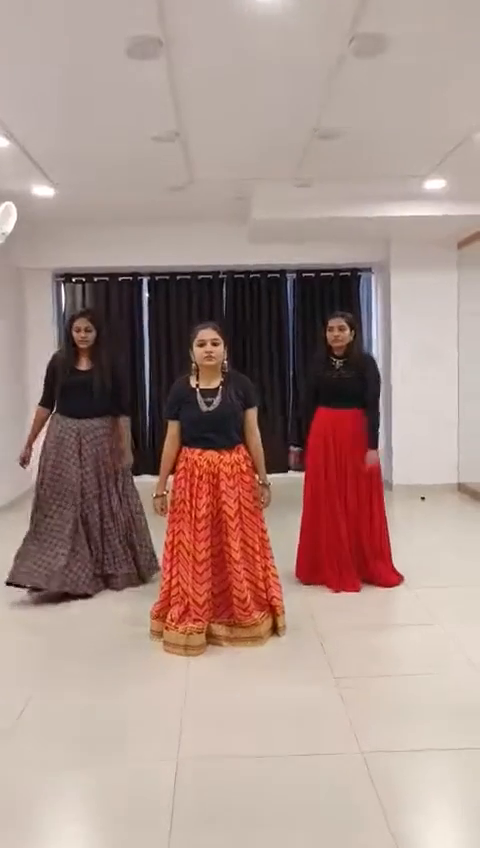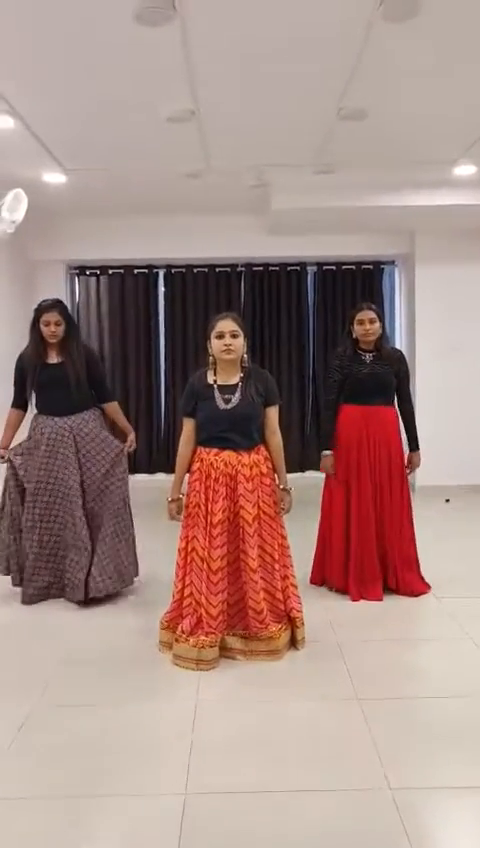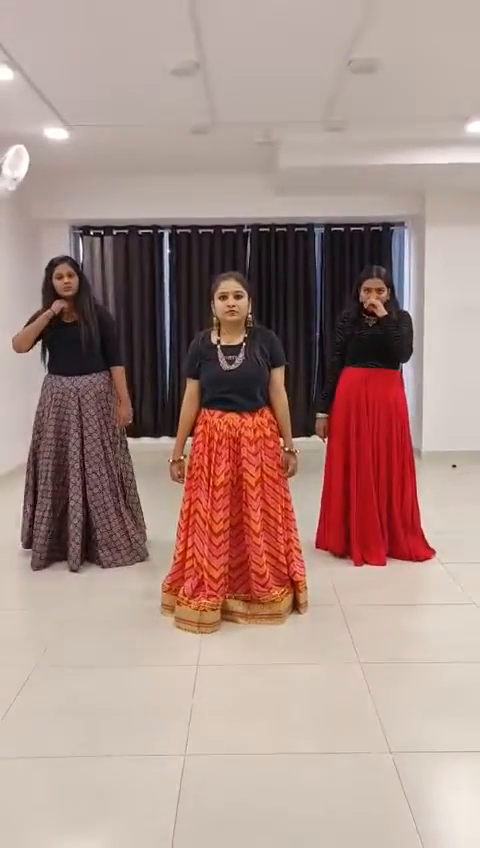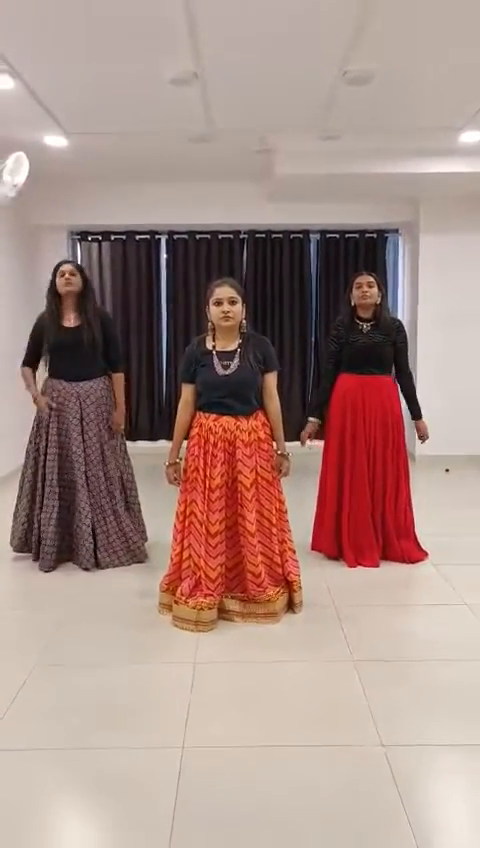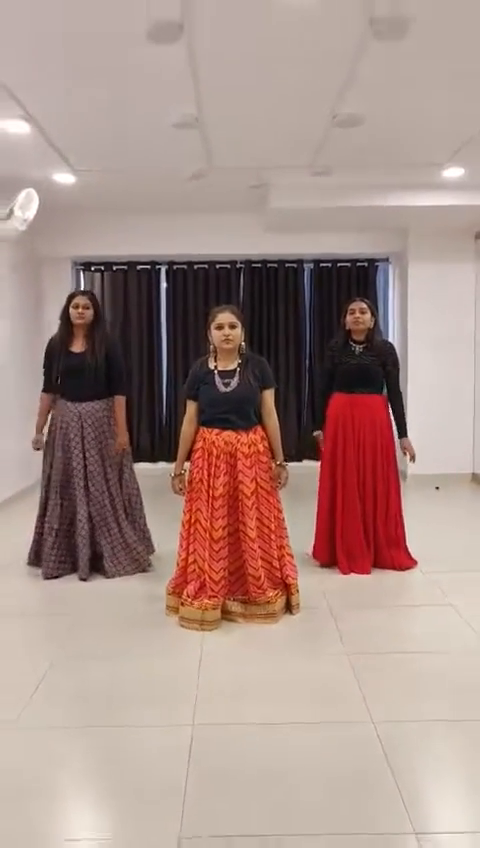
dt=1s
person 1, frame 1
left shoulder: (240, 385)
right shoulder: (181, 389)
left elbow: (252, 434)
right elbow: (172, 440)
left wrist: (263, 480)
right wrist: (160, 487)
left hip: (235, 474)
right hip: (193, 476)
left knee: (237, 546)
right knee: (194, 548)
left ankle: (241, 614)
right ankle: (192, 618)
person 1, frame 2
left shoulder: (261, 380)
right shoulder: (197, 384)
left elbow: (273, 434)
right elbow: (187, 439)
left wrist: (283, 483)
right wrist: (175, 490)
left hip: (253, 477)
right hip: (209, 478)
left knee: (255, 554)
right knee: (209, 556)
left ankle: (258, 626)
right ankle: (205, 629)
person 1, frame 3
left shoulder: (266, 341)
right shoulder: (201, 345)
left elbow: (278, 395)
right elbow: (191, 400)
left wrist: (289, 445)
right wrist: (177, 452)
left hip: (258, 439)
right hip: (213, 440)
left knee: (259, 516)
right knee: (212, 519)
left ankle: (261, 590)
right ankle: (208, 592)
person 1, frame 4
left shoulder: (260, 347)
right shoulder: (196, 351)
left elbow: (271, 400)
right elbow: (186, 405)
left wrist: (281, 449)
right wrist: (173, 456)
left hip: (252, 442)
right hip: (208, 443)
left knee: (253, 519)
right knee: (207, 520)
left ankle: (256, 590)
right ankle: (203, 592)
person 1, frame 5
left shoulder: (258, 366)
right shoulder: (199, 370)
left elbow: (269, 415)
right elbow: (190, 420)
left wrist: (279, 460)
right wrist: (178, 467)
left hip: (251, 454)
right hip: (210, 455)
left knee: (253, 525)
right knee: (210, 527)
left ankle: (256, 592)
right ankle: (208, 594)
person 2, frame 1
left shoulder: (108, 365)
right shoulder: (59, 362)
left elbow: (121, 410)
right elbow: (46, 404)
left wrist: (125, 449)
right wrist: (29, 444)
left hip: (99, 438)
right hip: (63, 438)
left knee: (103, 505)
right knee: (59, 507)
left ankle: (111, 567)
right ankle: (54, 572)
person 2, frame 2
left shoulder: (83, 354)
right shoulder: (28, 359)
left elbow: (104, 396)
left wrist: (128, 430)
left hip: (87, 434)
right hip: (47, 438)
left knee: (94, 506)
right knee: (48, 511)
left ankle: (95, 577)
right ankle: (47, 579)
person 2, frame 3
left shoulder: (97, 314)
right shoulder: (44, 316)
left elbow: (115, 360)
right elbow: (19, 346)
left wrist: (124, 401)
right wrist: (50, 314)
left hip: (95, 395)
right hip: (58, 397)
left knee: (99, 468)
right knee: (57, 470)
left ankle: (107, 541)
right ankle: (55, 541)
person 2, frame 4
left shoulder: (99, 319)
right shoulder: (45, 321)
left elbow: (115, 366)
right elbow: (28, 365)
left wrist: (119, 407)
right wrist: (37, 395)
left hip: (96, 400)
right hip: (59, 401)
left knee: (99, 473)
right knee: (56, 474)
left ankle: (107, 541)
right ankle: (55, 542)
person 2, frame 5
left shoulder: (105, 345)
right shoulder: (56, 345)
left elbow: (119, 390)
right elbow: (49, 389)
left wrist: (122, 429)
right wrist: (39, 428)
left hip: (100, 420)
right hip: (65, 421)
left knee: (105, 489)
right knee: (65, 489)
left ankle: (115, 553)
right ankle: (63, 553)
person 3, frame 1
left shoulder: (365, 363)
right shoulder: (319, 364)
left elbow: (373, 406)
right elbow: (309, 405)
left wrist: (372, 447)
left hip: (357, 435)
right hip: (323, 435)
left knee: (360, 503)
right knee: (325, 503)
left ankle: (370, 566)
right ankle: (327, 566)
person 3, frame 2
left shoulder: (395, 358)
right shoulder: (342, 358)
left elbow: (406, 403)
right elbow: (330, 405)
left wrist: (414, 447)
right wrist: (327, 449)
left hip: (386, 435)
right hip: (350, 435)
left knee: (389, 507)
right knee: (350, 507)
left ankle: (395, 574)
right ankle: (350, 574)
person 3, frame 3
left shoulder: (400, 318)
right shoulder: (347, 319)
left elbow: (403, 354)
right elbow: (334, 365)
left wrist: (384, 317)
right wrist: (323, 410)
left hip: (387, 399)
right hip: (351, 398)
left knee: (390, 470)
right knee: (351, 470)
left ankle: (397, 538)
right ankle: (352, 538)
person 3, frame 4
left shoulder: (394, 327)
right shoulder: (341, 327)
left elbow: (403, 372)
right elbow: (329, 373)
left wrist: (417, 415)
right wrist: (314, 416)
left hip: (383, 404)
right hip: (347, 403)
left knee: (385, 473)
right knee: (348, 473)
left ankle: (391, 541)
right ankle: (349, 541)
person 3, frame 5
left shoulder: (385, 349)
right shoulder: (335, 349)
left elbow: (394, 392)
right elbow: (325, 390)
left wrist: (403, 434)
right wrist: (320, 428)
left hip: (375, 421)
right hip: (341, 420)
left knee: (378, 486)
right knee: (342, 486)
left ankle: (384, 551)
right ankle: (344, 550)
